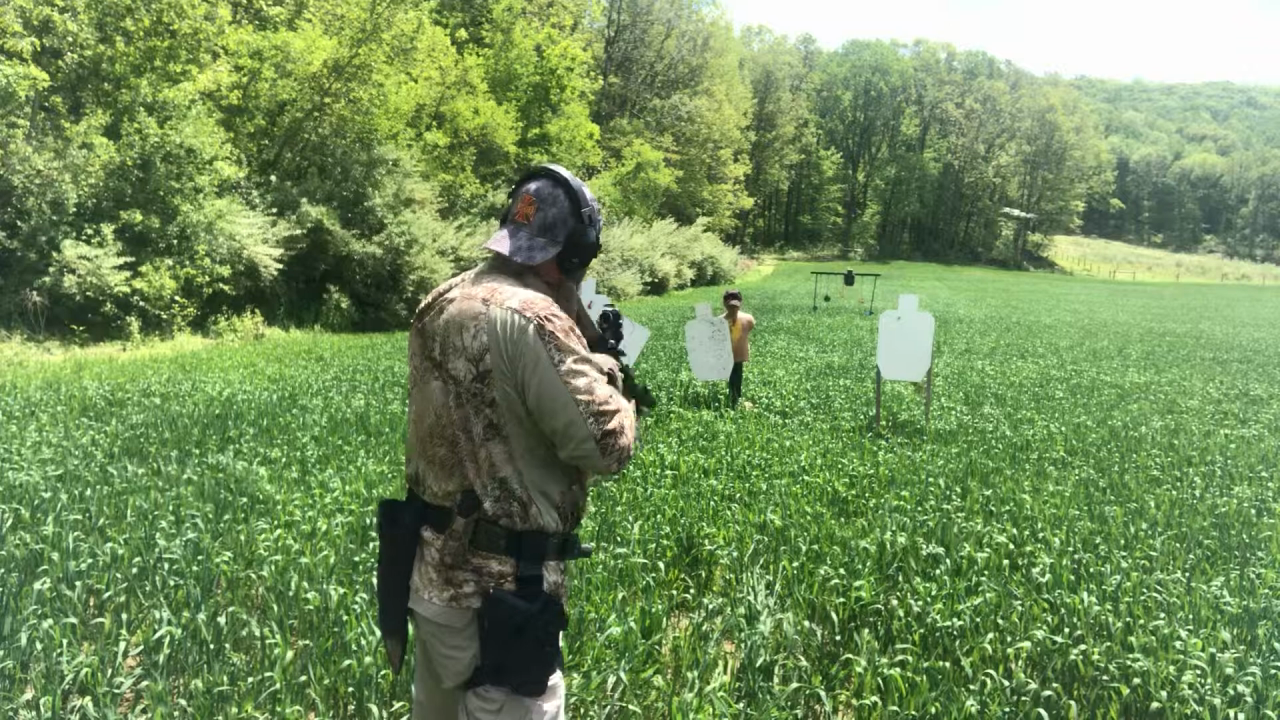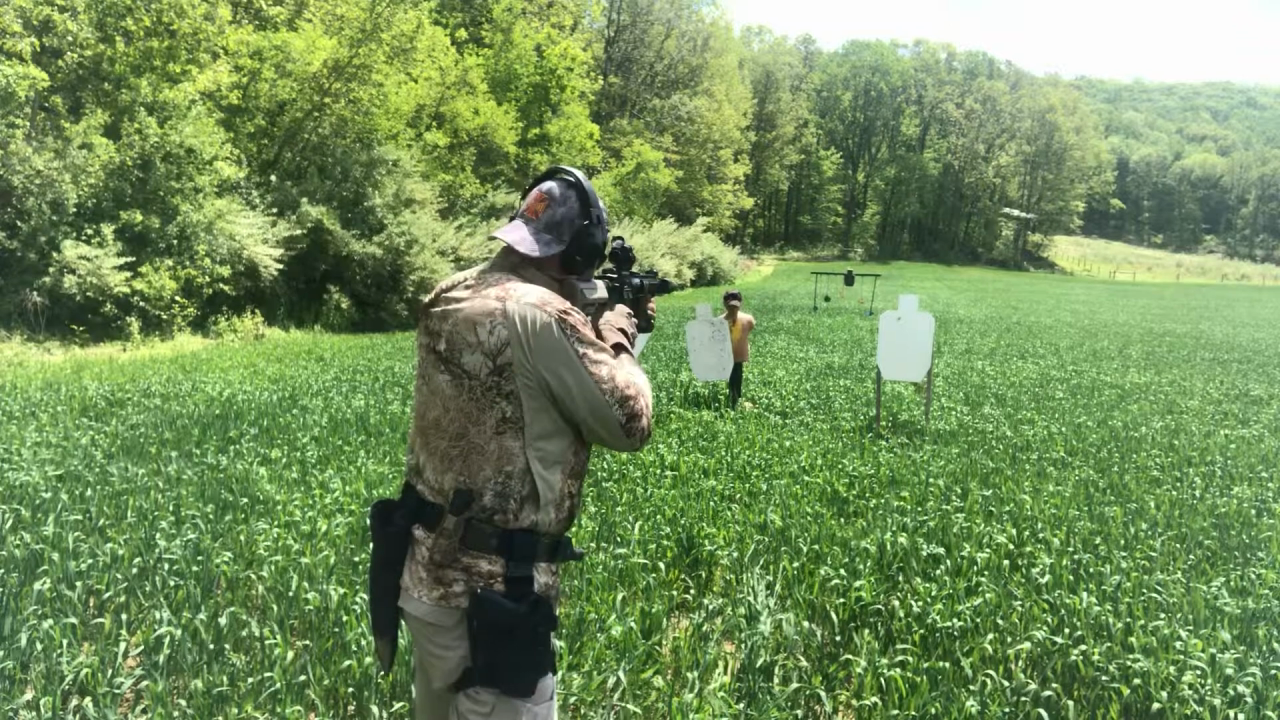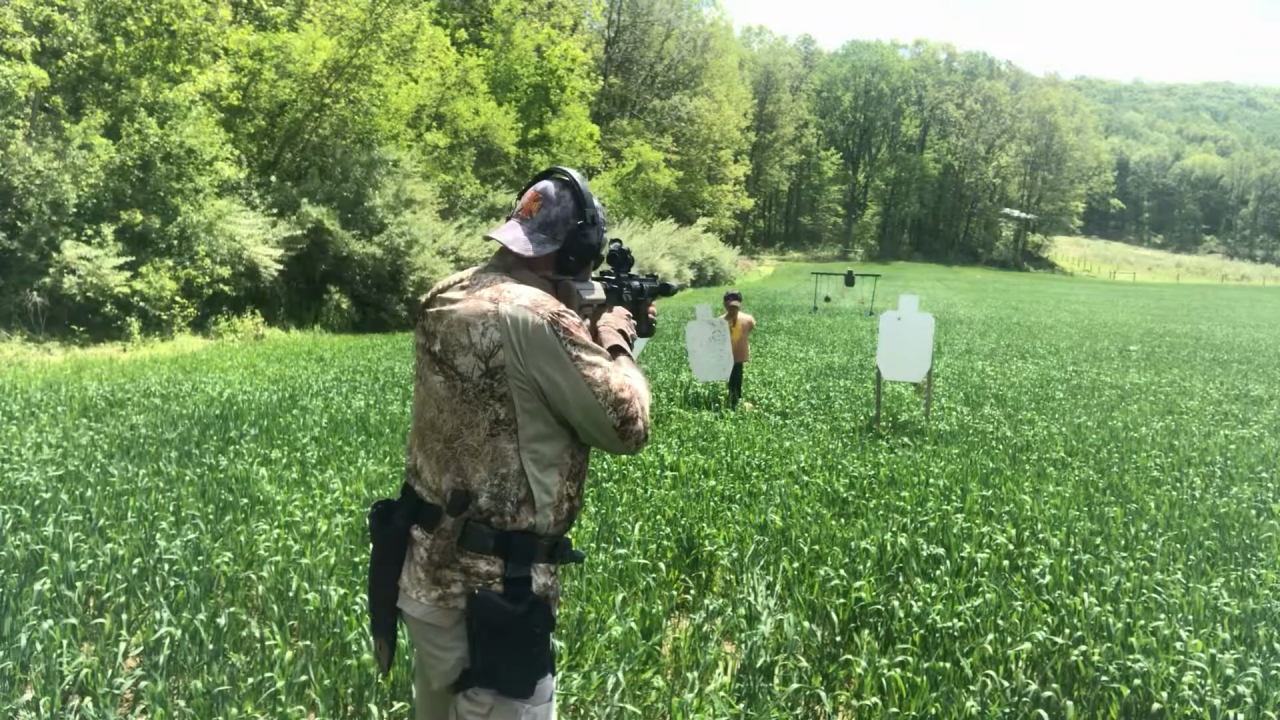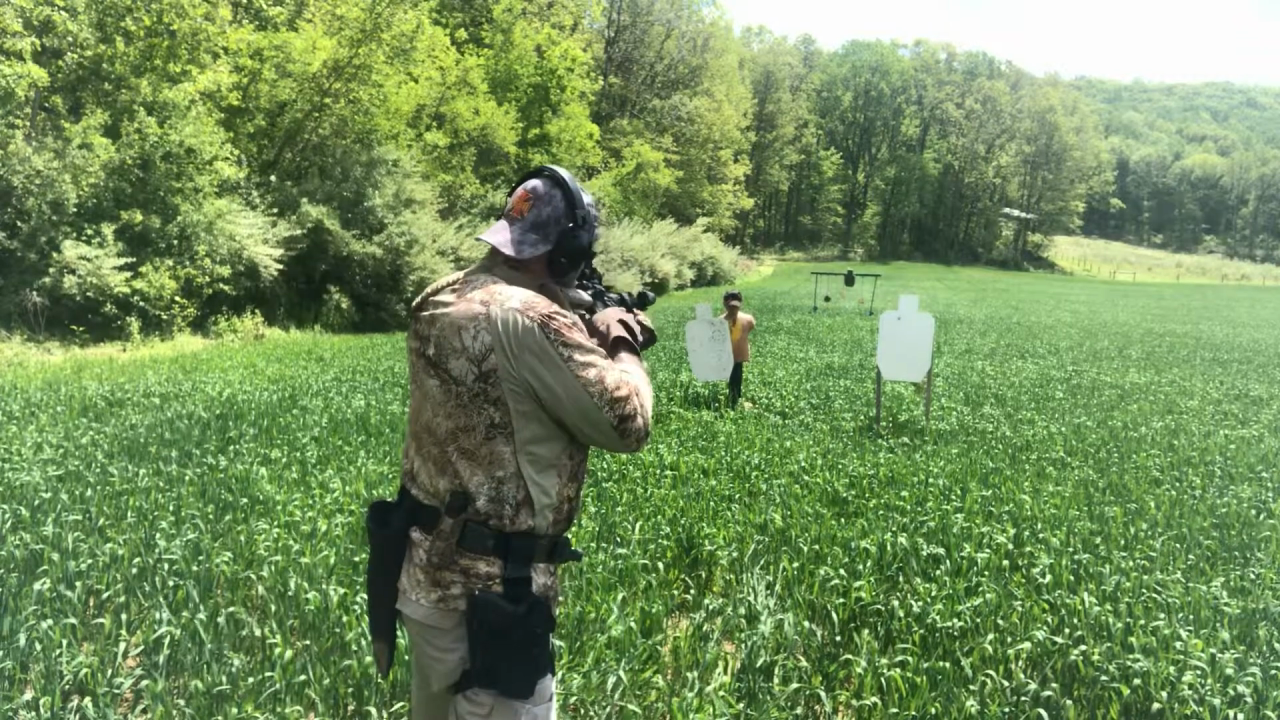
dt=0.5s
person 1, frame 1
left shoulder: (443, 302)
right shoulder: (532, 319)
right elbow: (604, 445)
left wrist: (579, 358)
right wrist: (604, 374)
left hip: (432, 571)
right hip: (497, 586)
person 1, frame 2
left shoulder: (447, 299)
right shoulder: (543, 318)
right elbow: (628, 423)
left wrist: (592, 327)
right wrist: (616, 332)
left hip: (426, 570)
right hip: (491, 587)
person 1, frame 3
left shoulder: (444, 299)
right shoulder: (537, 319)
right elbow: (626, 426)
left wrist: (589, 333)
right wrist: (615, 339)
left hip: (426, 569)
right hip: (492, 586)
person 1, frame 4
left shoulder: (437, 302)
right shoulder: (531, 322)
right elbow: (626, 423)
left wrist: (587, 337)
right wrist: (620, 345)
left hip: (424, 570)
right hip: (490, 586)
